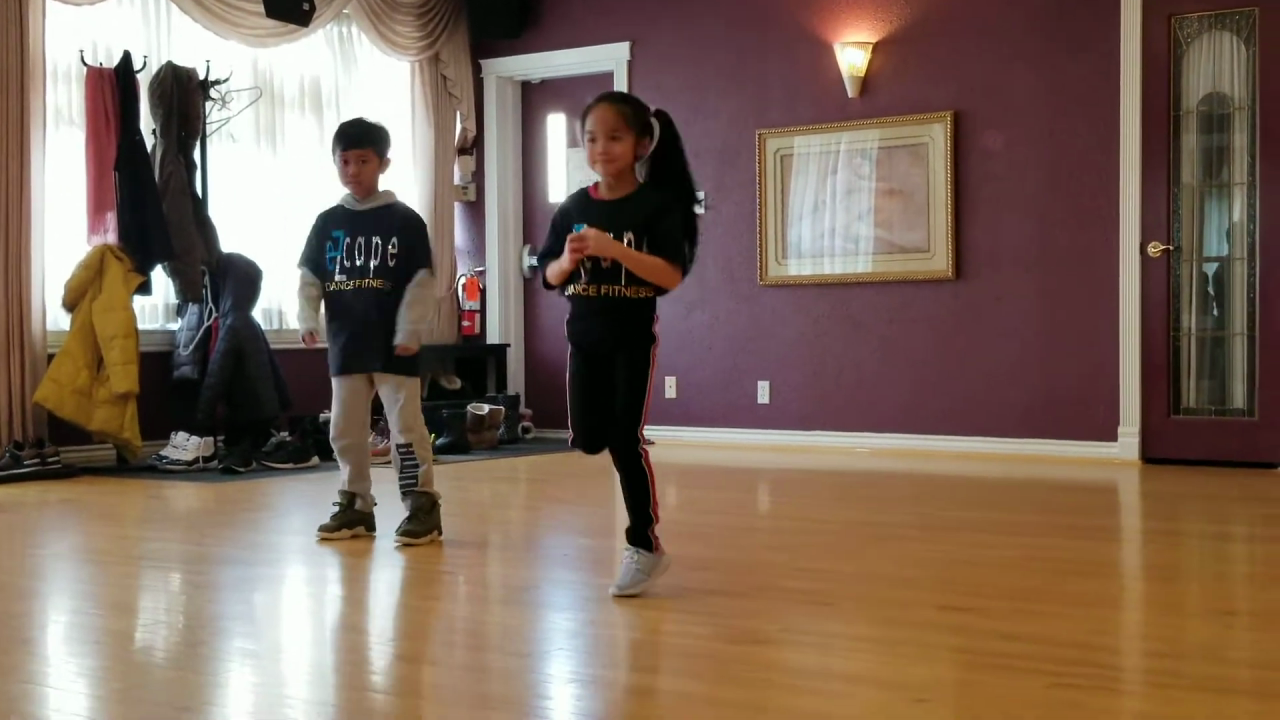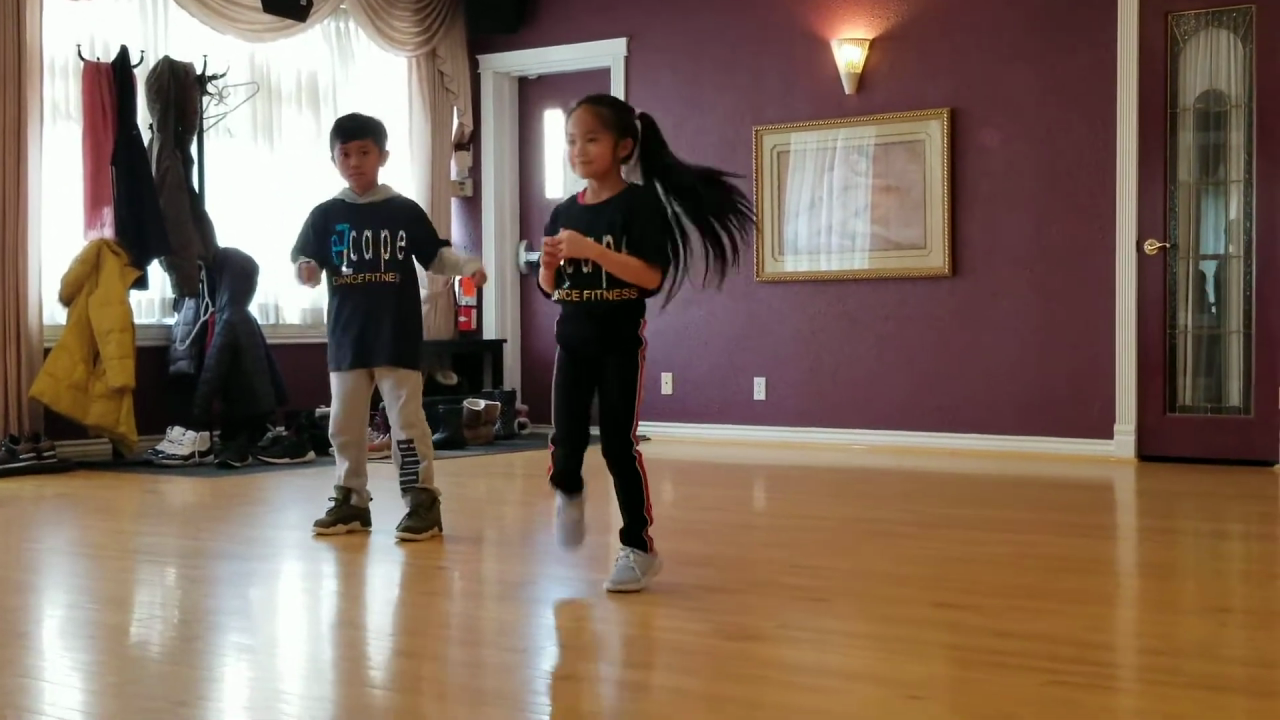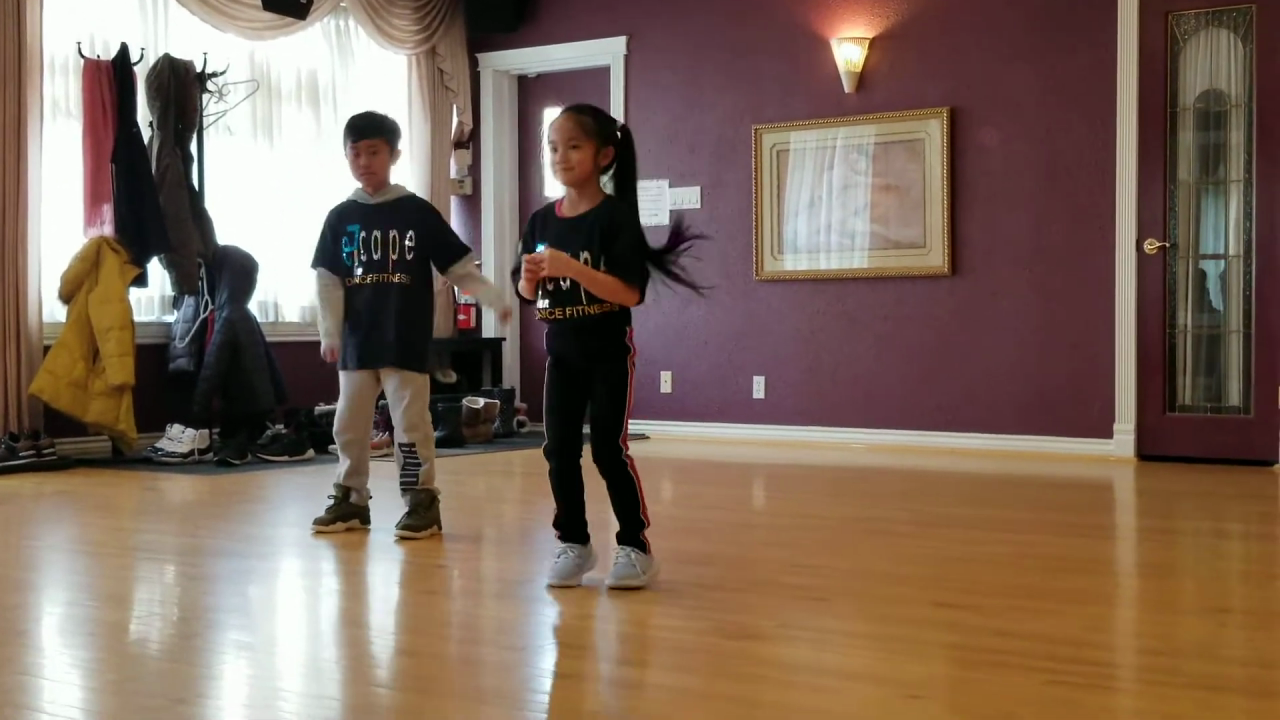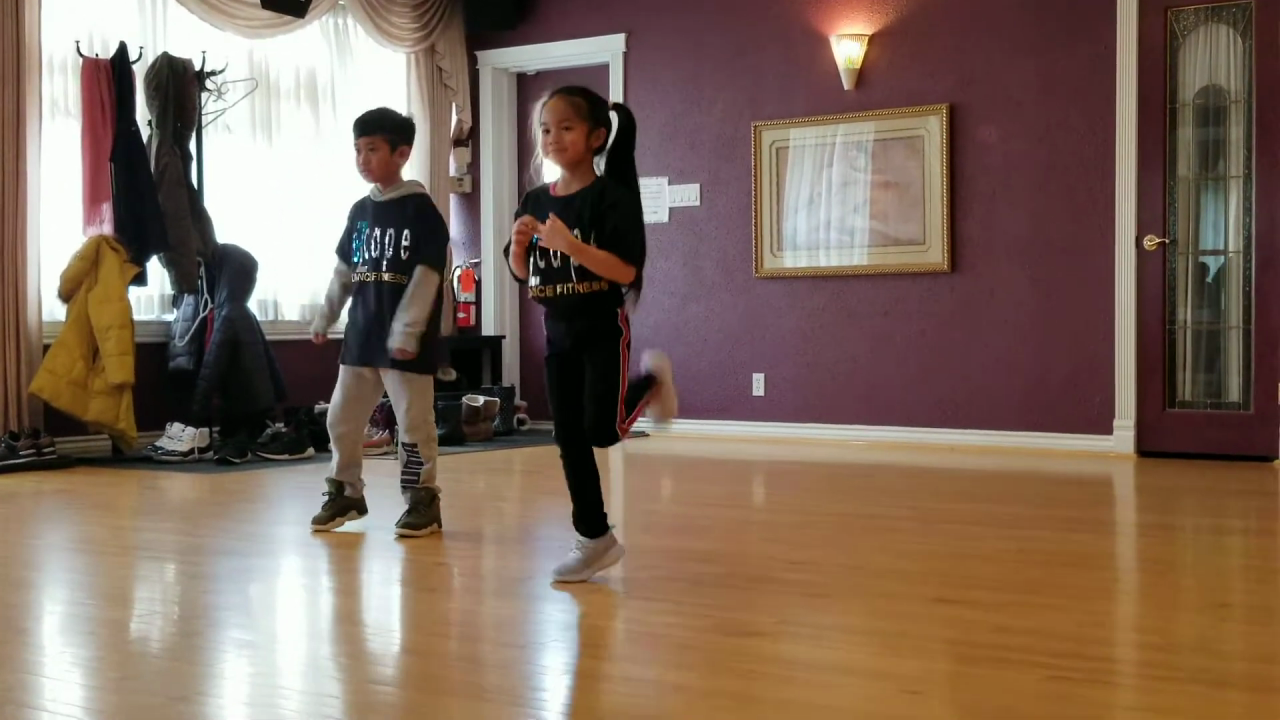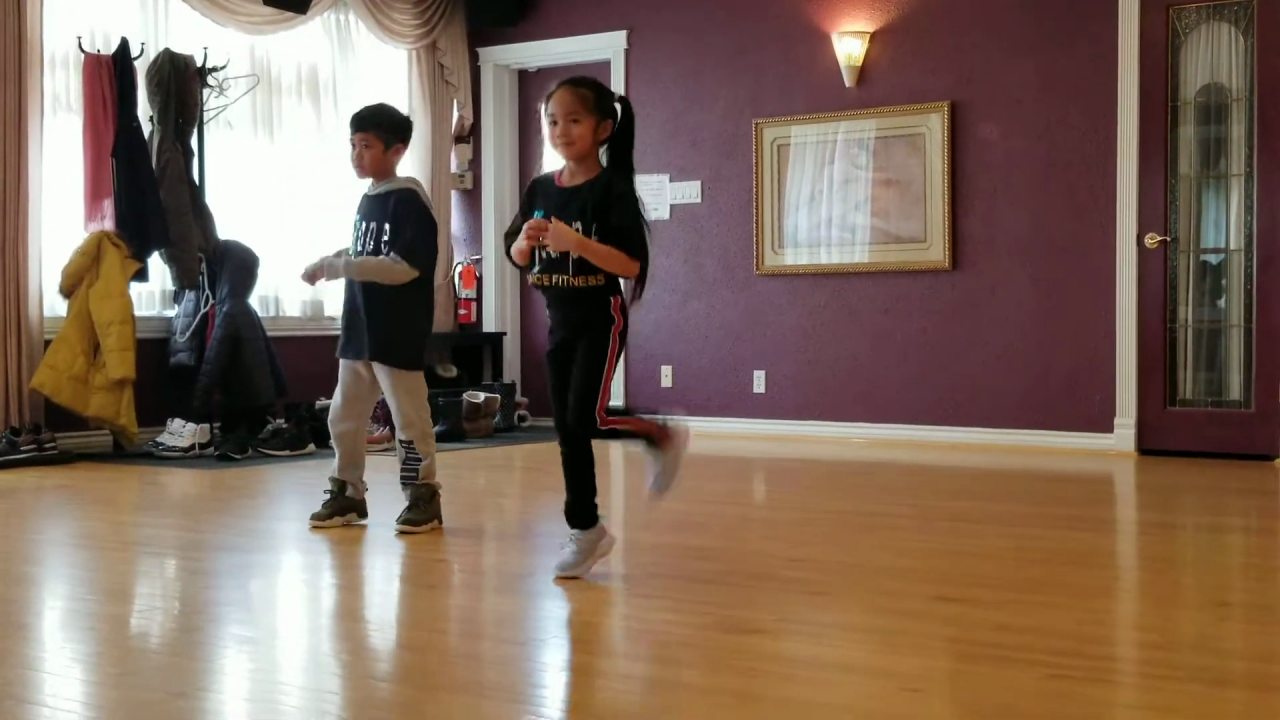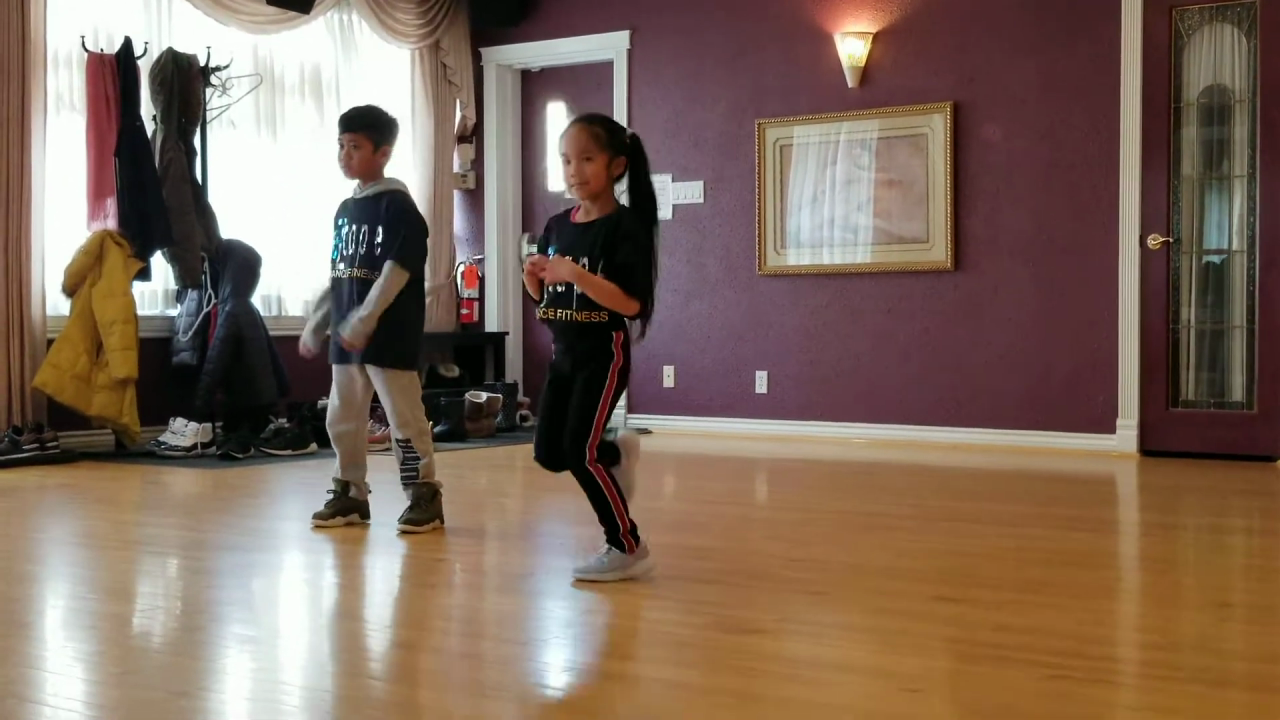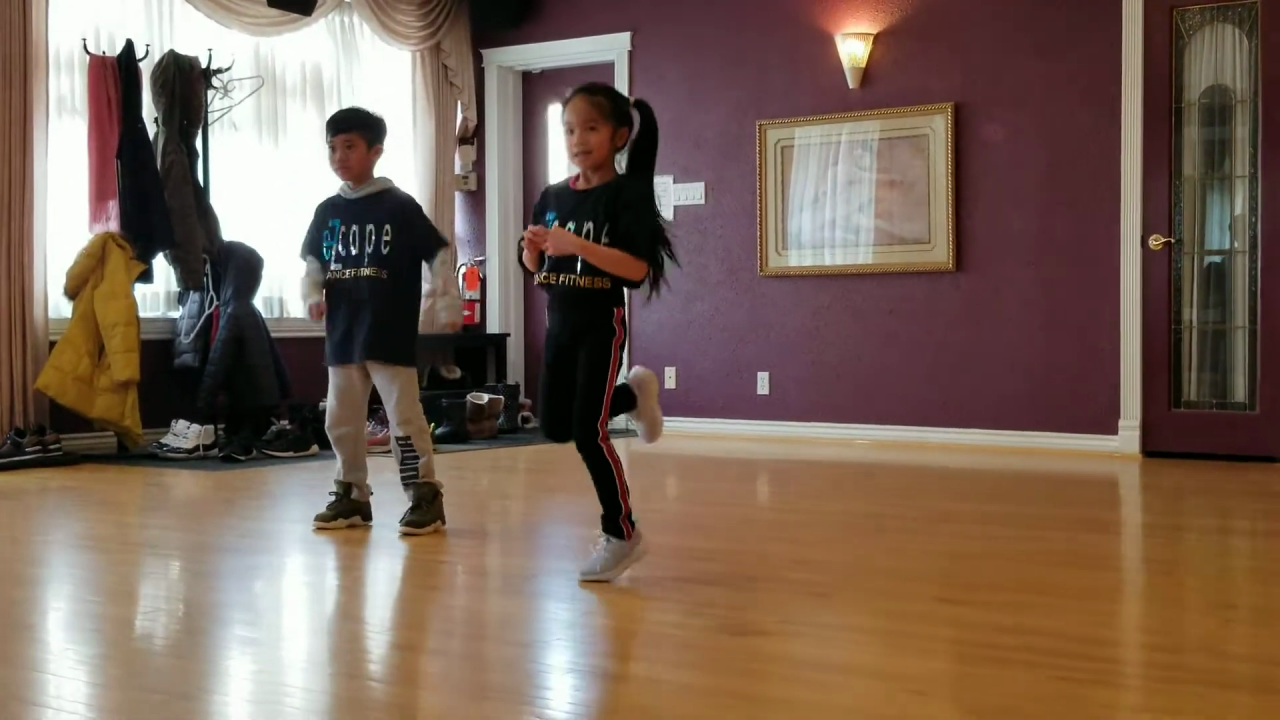
dt=0.2s
person 1, frame 1
left shoulder: (661, 202)
right shoulder: (575, 207)
left elbow: (672, 276)
right elbow: (551, 278)
left wrist: (614, 249)
right wrist: (570, 257)
left hip: (633, 336)
right hip: (584, 334)
left knee: (626, 439)
right knee: (588, 438)
left ankle: (645, 546)
right ankle: (602, 421)
person 1, frame 2
left shoulder: (640, 204)
right shoulder: (563, 212)
left elbow: (652, 276)
right elbow: (547, 287)
left wrist: (593, 251)
right wrist: (551, 261)
left hip: (621, 338)
right hip: (573, 337)
left knee: (618, 443)
right knee: (566, 441)
left ankle: (639, 547)
right ankle: (568, 492)
person 1, frame 3
left shoulder: (617, 217)
right shoulder: (540, 220)
left elbow: (631, 292)
right elbow: (528, 294)
left wrist: (571, 267)
right wrist: (531, 275)
left hip: (609, 347)
right hip: (562, 350)
left knee: (609, 448)
right knee: (560, 449)
left ankle: (636, 546)
right ankle: (573, 542)
person 1, frame 4
left shoulder: (610, 196)
right shoulder: (534, 201)
left elbow: (627, 270)
right elbow: (520, 271)
left wrist: (571, 244)
right wrist: (519, 242)
left hip: (603, 328)
right hip: (558, 331)
left knee: (603, 427)
right knee: (569, 436)
left ankle: (652, 381)
right ankle: (595, 537)
person 1, frame 5
left shoulder: (613, 190)
right shoulder: (539, 190)
left elbow: (632, 265)
right elbow: (519, 260)
left wrist: (577, 242)
right wrist: (526, 238)
left hip: (600, 317)
right hip: (561, 320)
left knee: (587, 418)
right knee: (566, 429)
left ankle: (661, 437)
right ankle: (585, 530)
person 1, frame 6
left shoulder: (626, 227)
right shoulder: (556, 226)
left elbow: (632, 302)
right elbow: (541, 295)
left wrist: (579, 275)
right wrist: (534, 276)
left hip: (605, 352)
right hip: (564, 353)
left knee: (582, 452)
right knee: (549, 452)
left ankle: (628, 547)
right ankle: (618, 452)
person 1, frame 7
left shoulder: (627, 194)
right shoulder: (553, 197)
left elbow: (639, 268)
right elbow: (535, 266)
left wrist: (580, 244)
right wrist: (532, 245)
left hip: (602, 325)
right hip: (560, 324)
left knee: (589, 430)
right knee: (555, 425)
left ankle: (622, 535)
right ankle: (632, 394)
person 2, frame 1
left shoulder: (403, 219)
right shoulder: (328, 221)
left elbow: (420, 281)
right elbow: (310, 278)
left wrist: (411, 331)
right wrist: (308, 320)
left hip: (390, 347)
right hip: (346, 347)
left knee: (406, 426)
right knee: (345, 431)
left ankle: (423, 507)
right ankle: (356, 505)
person 2, frame 2
left shoulder: (406, 212)
right shoulder: (326, 215)
left elbow: (437, 255)
right elbow: (307, 263)
left wrist: (468, 265)
right wrist: (306, 270)
left hip: (398, 338)
right hip: (347, 338)
left knee: (407, 421)
right knee: (344, 425)
left ankle: (423, 503)
right ankle: (352, 501)
person 2, frame 3
left shoulder: (419, 212)
right shoulder: (341, 217)
left elbow: (457, 263)
right elbow: (328, 278)
left wrist: (491, 295)
right wrist: (330, 332)
left hip: (407, 340)
right hip: (357, 340)
left knee: (411, 422)
right knee: (349, 424)
left ankle: (422, 502)
right ankle: (351, 499)
person 2, frame 4
left shoulder: (421, 210)
right shoulder: (361, 210)
left elbow: (427, 276)
left wrist: (408, 331)
right wrist: (326, 317)
left hip: (401, 340)
right hip: (361, 337)
left knee: (413, 421)
right knee: (342, 417)
left ankle: (423, 501)
right ankle: (347, 492)
person 2, frame 5
left shoulder: (409, 203)
right shoulder: (367, 202)
left elbow: (404, 267)
left wrist: (341, 267)
right wrist: (326, 263)
left hip: (398, 333)
right hip: (358, 331)
left knee: (409, 418)
right knee: (344, 417)
left ankle: (423, 496)
right ankle: (348, 493)
person 2, frame 6
left shoulder: (398, 206)
right shoulder: (346, 208)
left elbow: (397, 272)
left wrist: (363, 321)
right wrist: (315, 325)
left hip: (388, 335)
right hip: (346, 337)
left knee: (405, 418)
right knee: (342, 420)
left ankle: (425, 496)
right ankle: (351, 493)
person 2, frame 7
left shoulder: (399, 206)
right shoulder: (327, 210)
left elbow: (437, 254)
right elbow: (314, 264)
left wrist: (451, 301)
right wrist: (312, 294)
left hip: (389, 335)
right hip: (343, 334)
left knee: (405, 416)
right knee: (341, 420)
left ankle: (425, 496)
right ankle: (352, 495)
